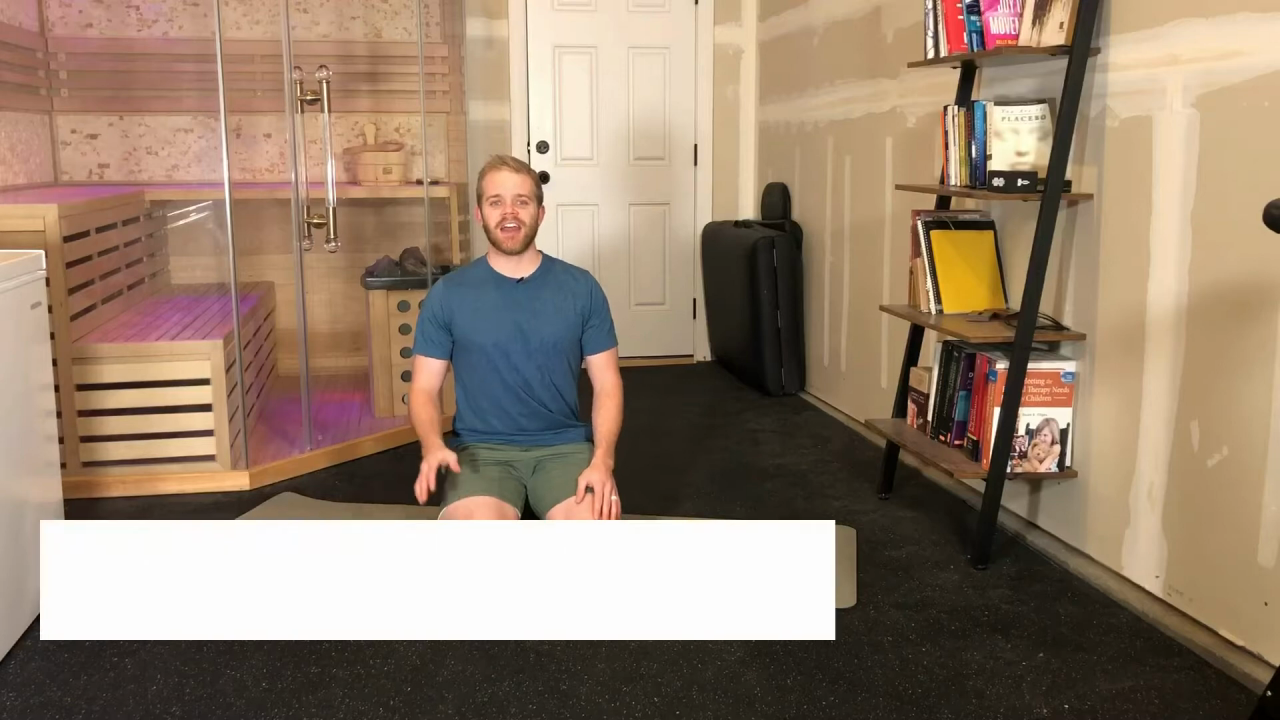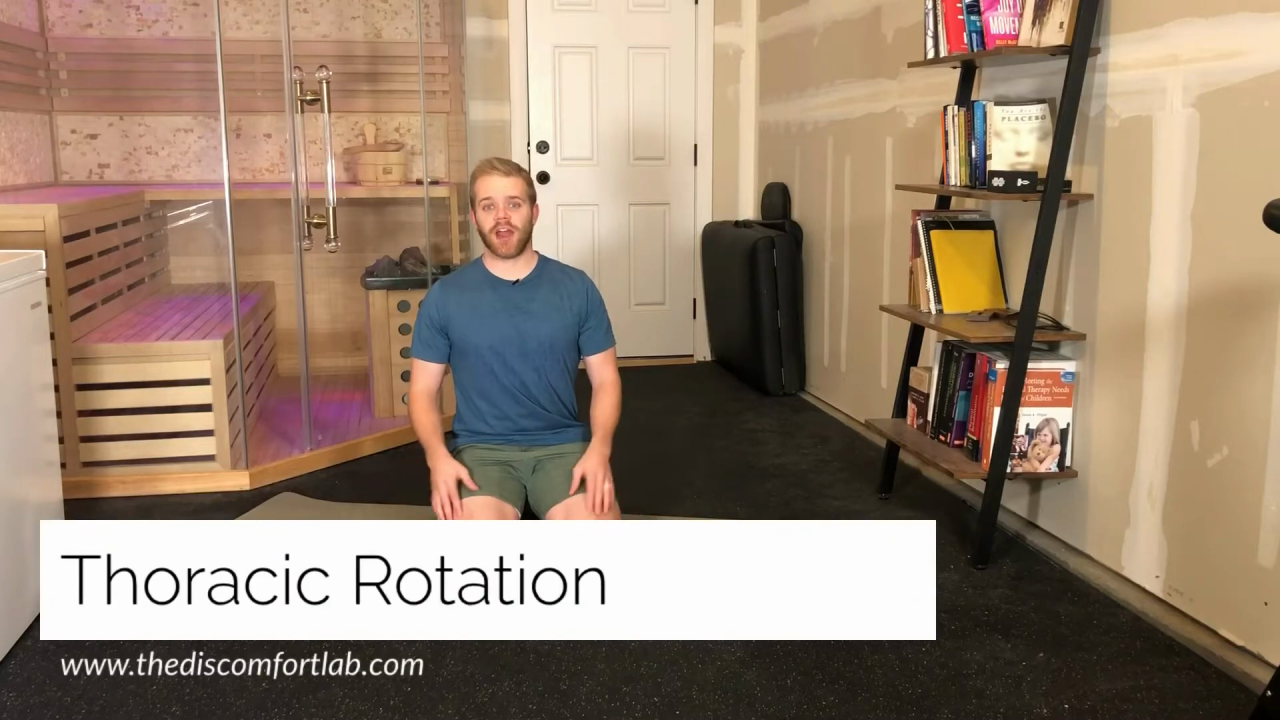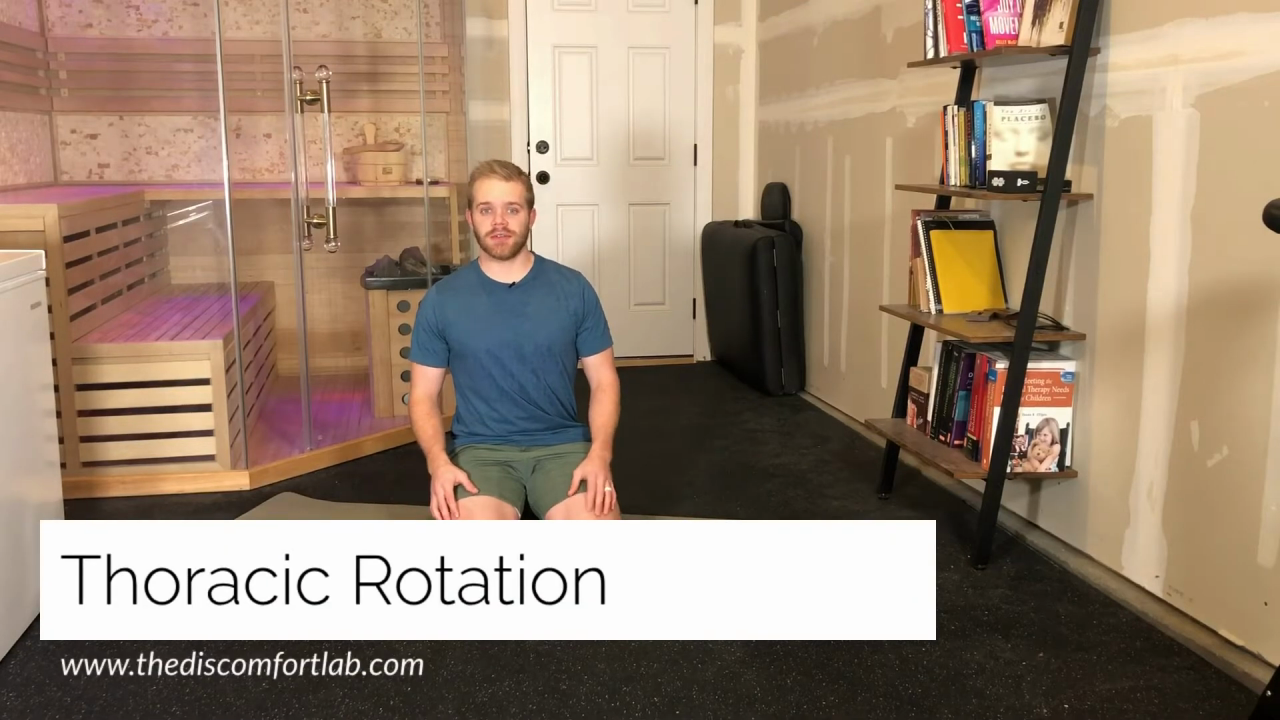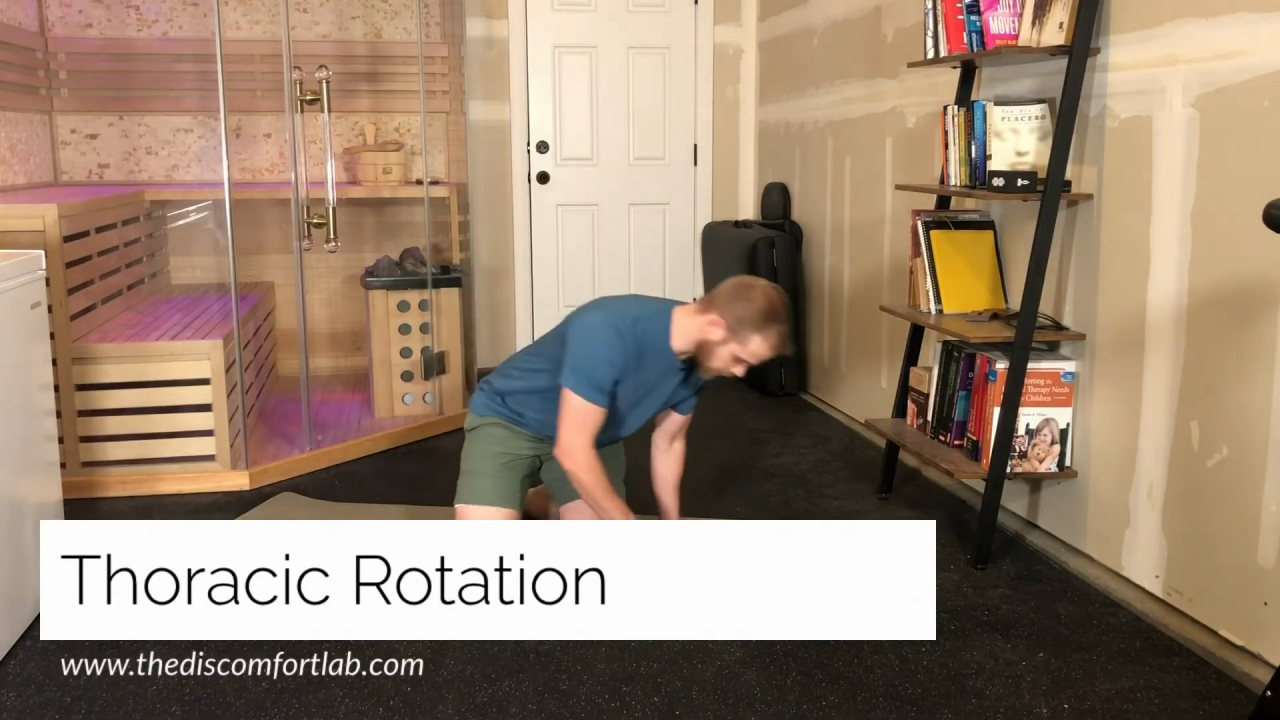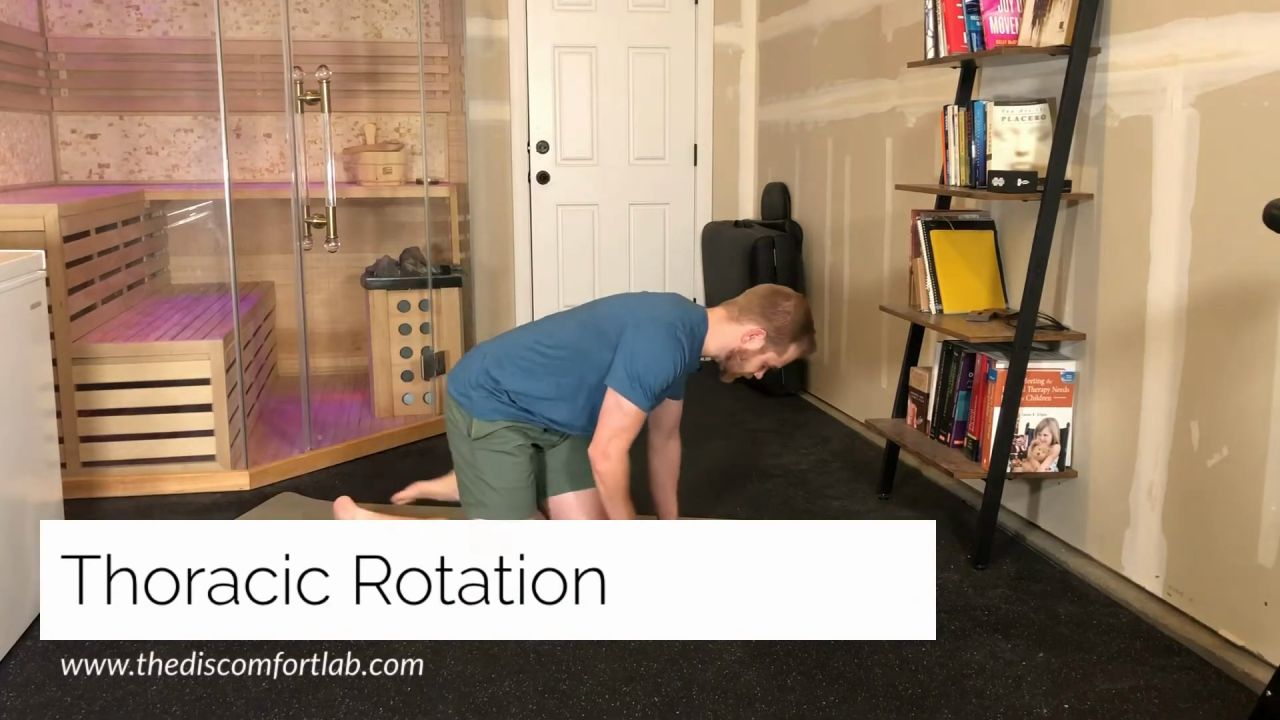
dt=1s
person 1, frame 1
left shoulder: (581, 288)
right shoulder: (447, 294)
left elbow: (607, 383)
right elbow: (424, 388)
left wrist: (602, 459)
right wrist: (433, 446)
left hip: (563, 445)
right hip: (482, 448)
left ankle: (545, 512)
person 1, frame 2
left shoulder: (577, 288)
right shoulder: (444, 296)
left elbow: (606, 379)
right elbow: (422, 390)
left wrist: (599, 446)
right wrist: (438, 456)
left hip: (562, 445)
right hip: (481, 448)
person 1, frame 3
left shoulder: (573, 289)
right shoulder: (442, 300)
left elbow: (604, 381)
right elbow: (423, 396)
left wrist: (599, 453)
right wrist: (438, 462)
left hip: (562, 445)
right hip: (482, 448)
person 1, frame 4
left shoulder: (702, 360)
right shoulder: (610, 331)
left elbow: (668, 440)
right elbow: (572, 450)
right hip: (505, 420)
left ankle: (551, 499)
right ankle: (523, 499)
person 1, frame 5
left shoulder: (685, 333)
right shoulder: (663, 340)
left elbow: (665, 436)
right elbow: (606, 454)
left wrist: (672, 528)
left hip: (543, 411)
right hip: (489, 405)
left ankle: (470, 486)
right ankle: (359, 521)
